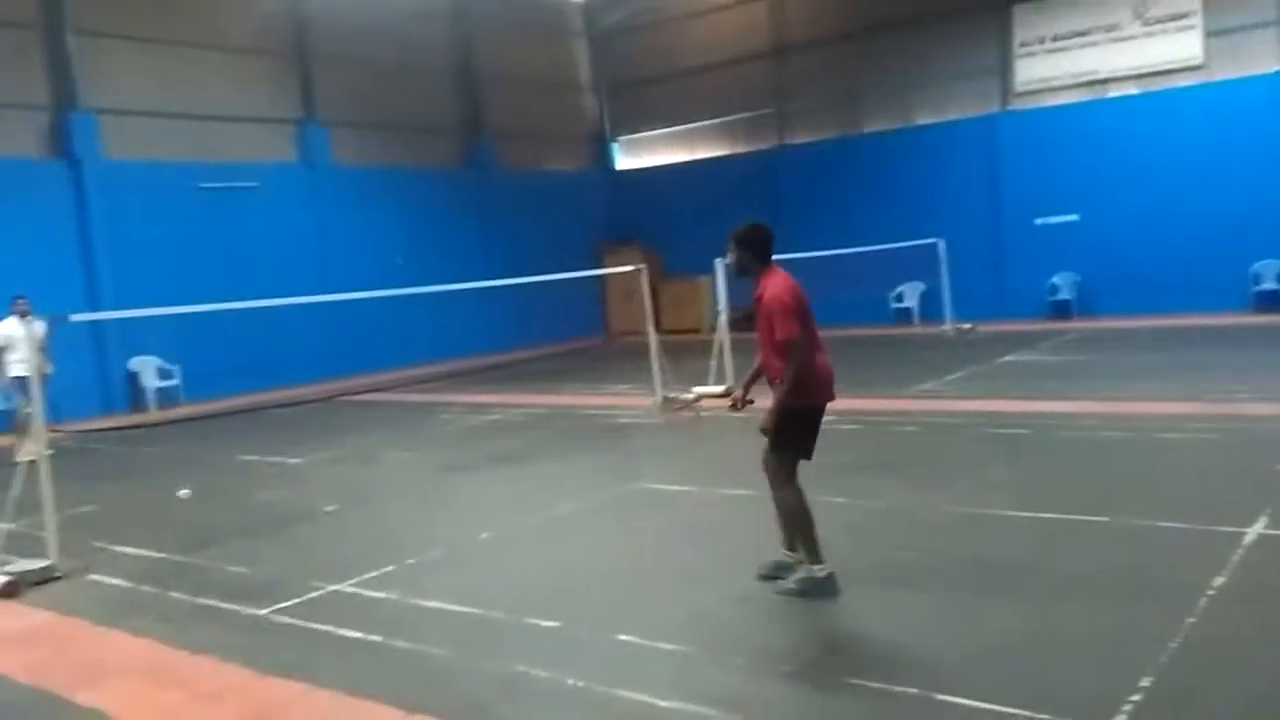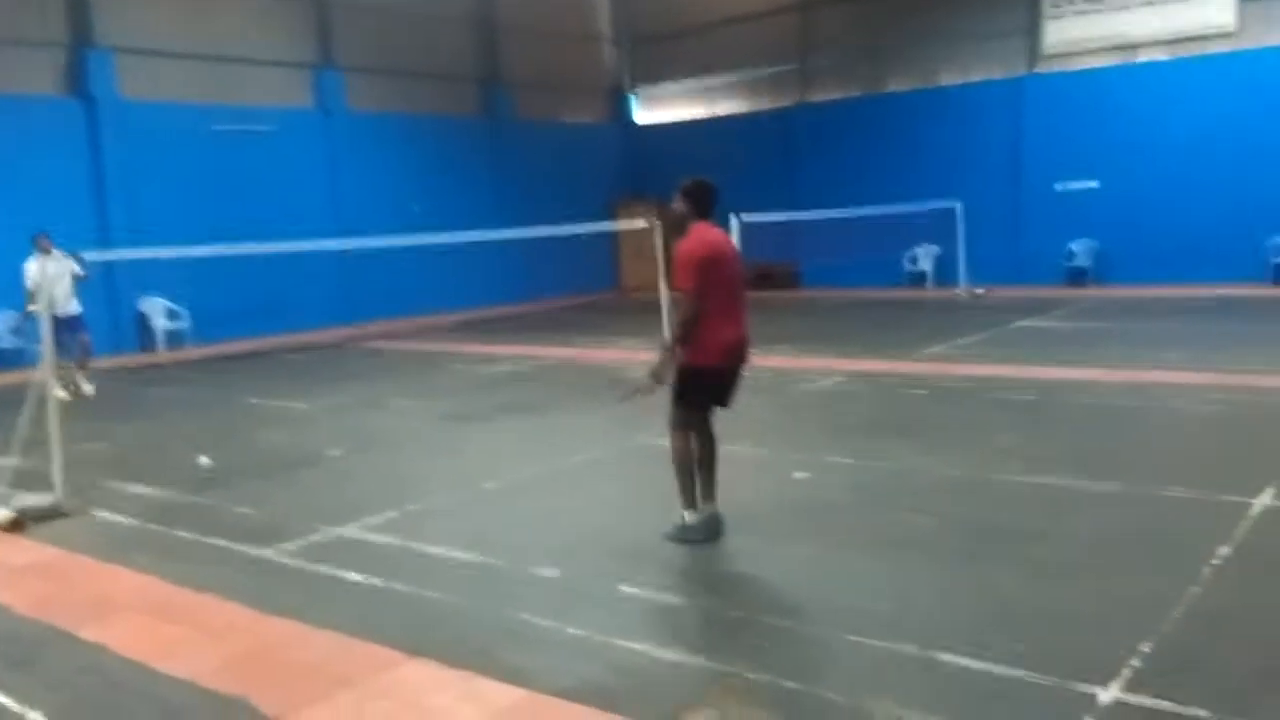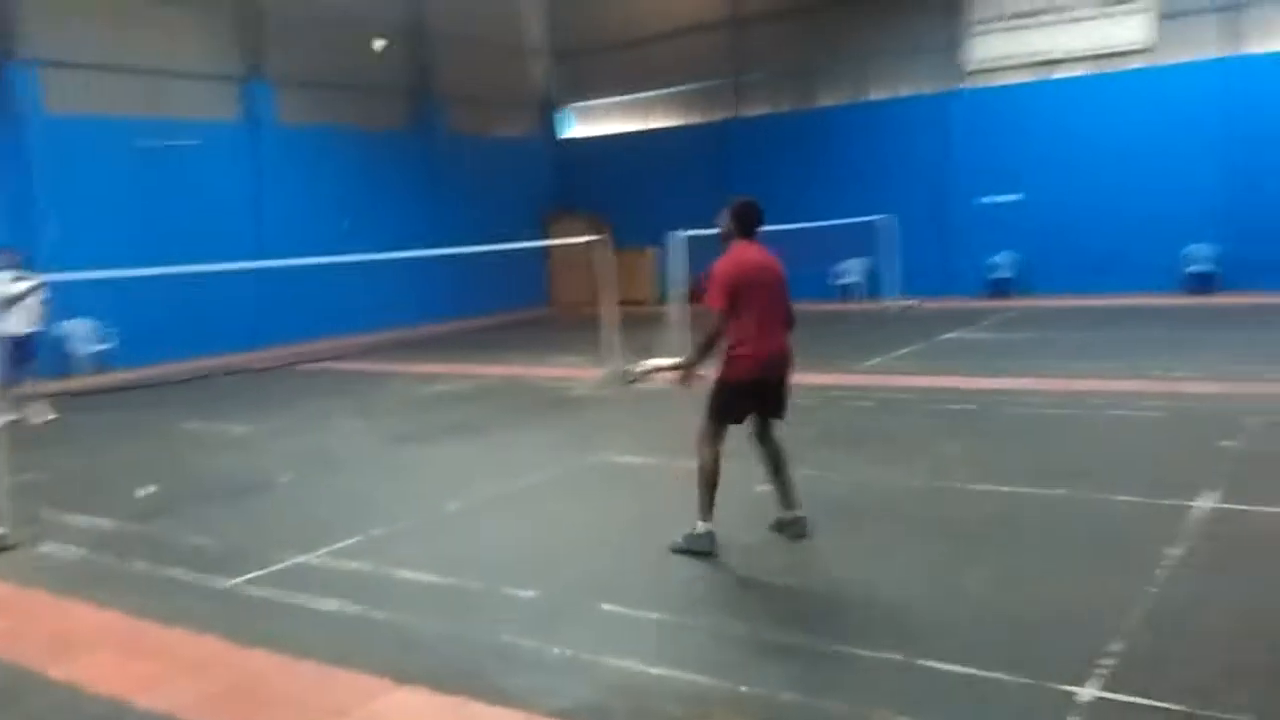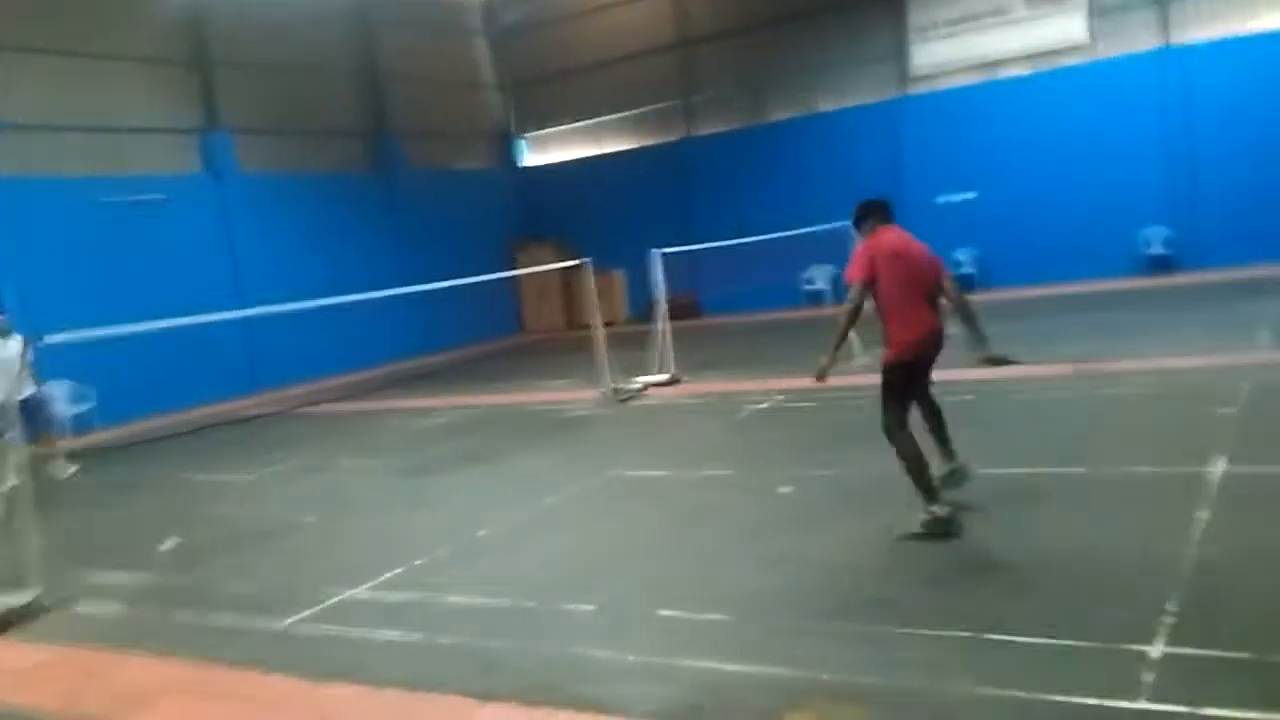
dt=0.7s
person 1, frame 1
left shoulder: (777, 294)
right shoulder: (769, 286)
left elbow: (798, 360)
left wrist: (776, 409)
right wrist: (746, 386)
left hip: (801, 394)
right hip: (796, 392)
left knee: (781, 475)
right knee: (774, 466)
left ankle: (818, 573)
right ankle: (791, 555)
person 1, frame 2
left shoulder: (690, 246)
right shoulder: (724, 241)
left elbow: (689, 312)
left wrist: (666, 358)
left hip: (706, 350)
right hip: (732, 346)
left knee: (681, 426)
right knee: (700, 422)
left ankle: (694, 518)
right ankle: (707, 510)
person 1, frame 3
left shoulder: (726, 266)
right shoulder: (772, 262)
left elbow: (717, 327)
right elbow: (788, 318)
left wrist: (692, 363)
left hip: (744, 363)
right hip: (776, 360)
left knee: (709, 437)
right knee: (764, 433)
left ankle: (703, 529)
right ankle: (792, 514)
person 1, frame 4
left shoulder: (868, 249)
right shoulder: (921, 249)
left elbow: (854, 303)
right elbow: (954, 297)
left wrist: (830, 356)
right wrist: (979, 340)
left hip: (904, 342)
right hip: (930, 337)
left knee: (894, 424)
right knee: (919, 393)
left ankle: (938, 511)
right ankle: (950, 464)
